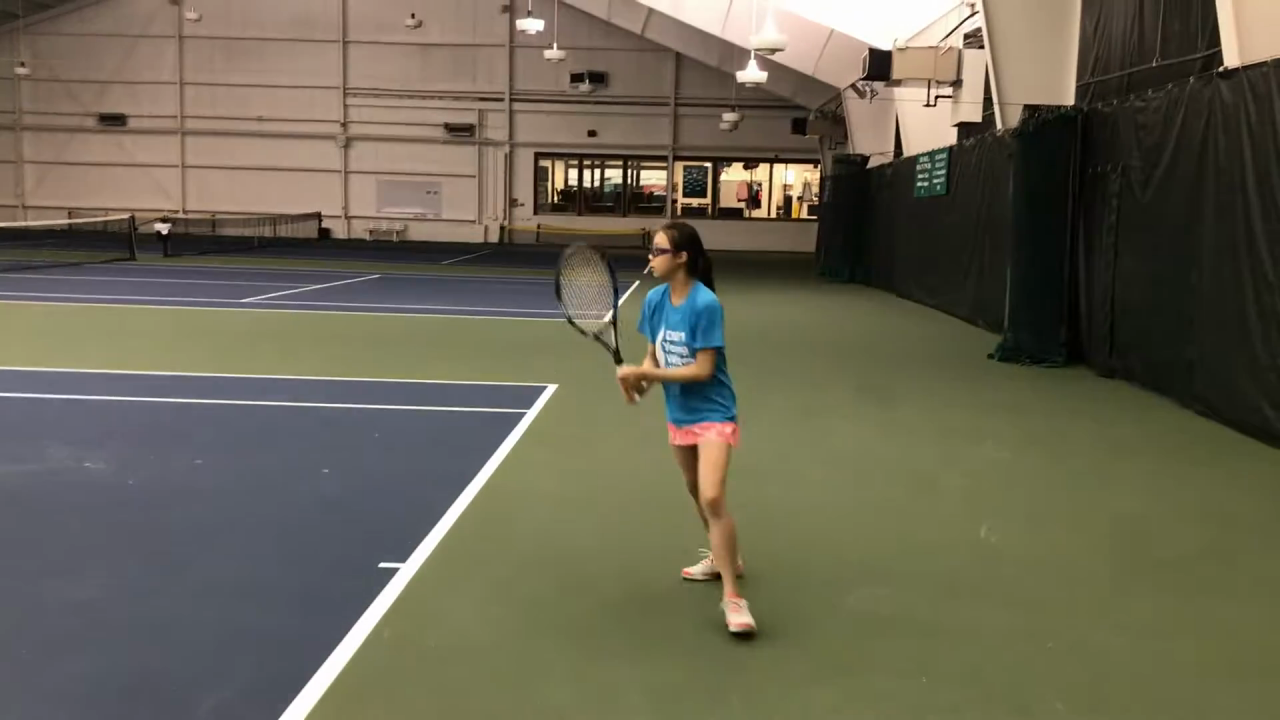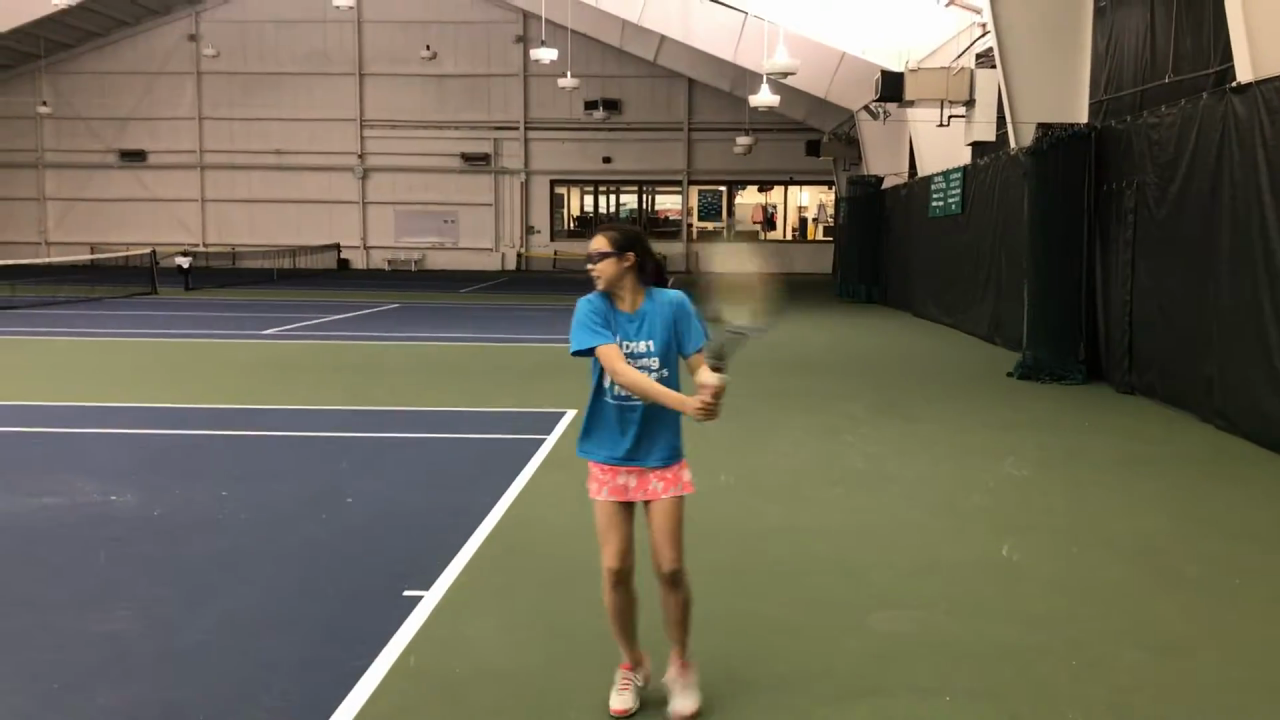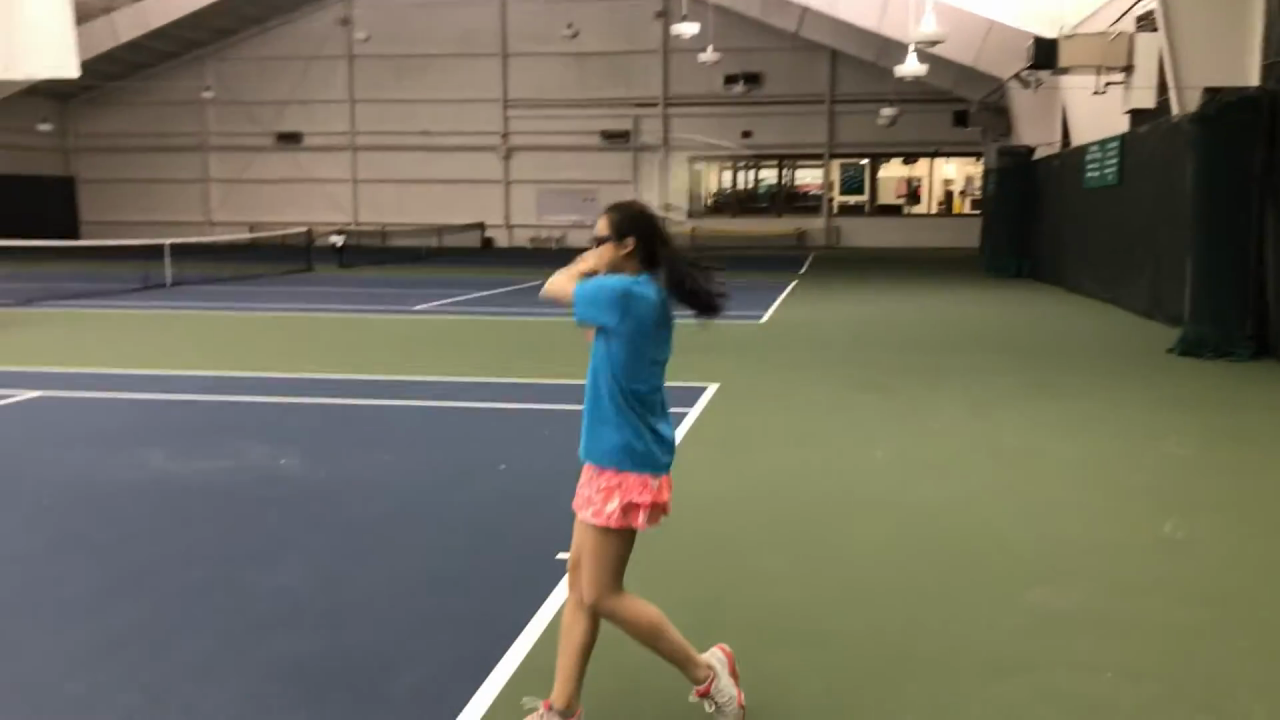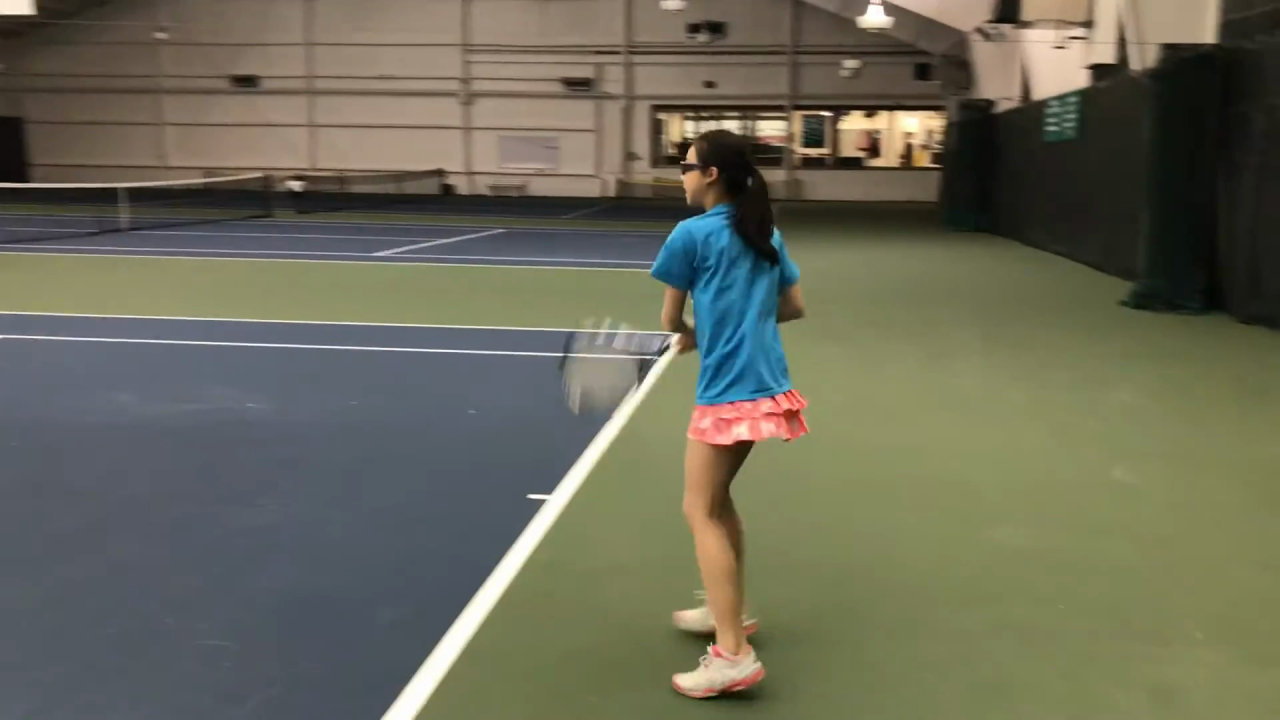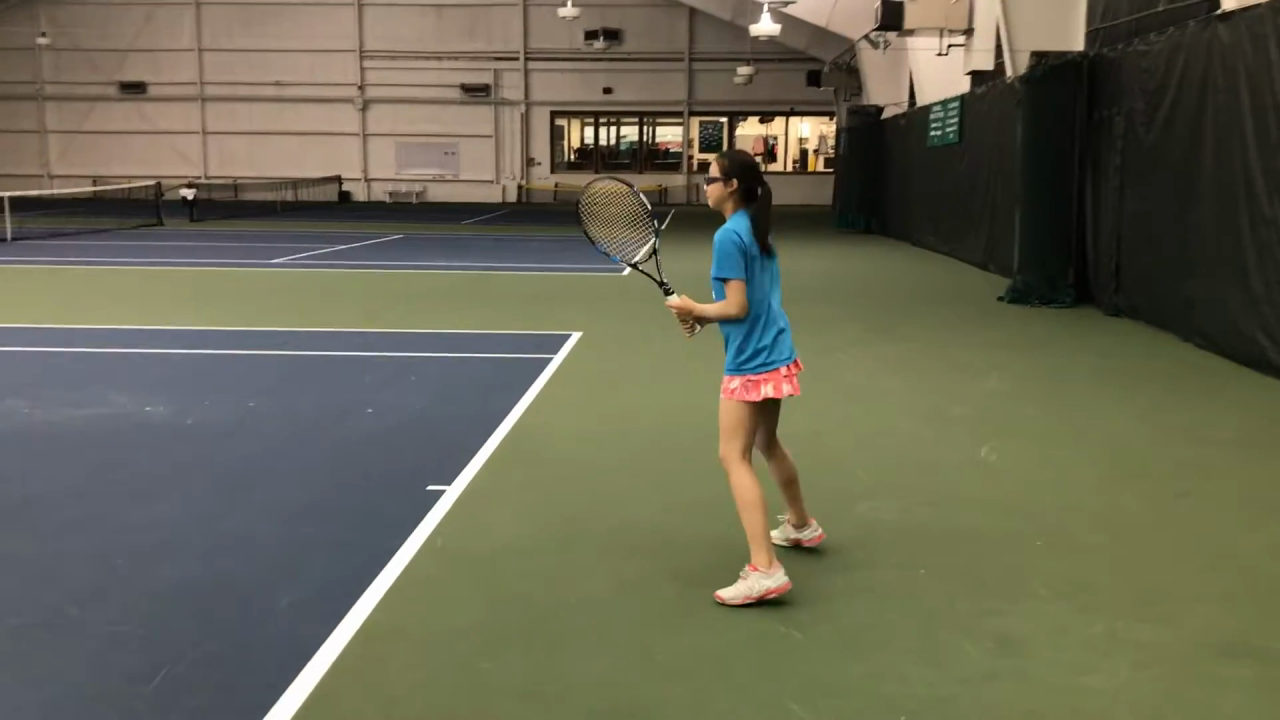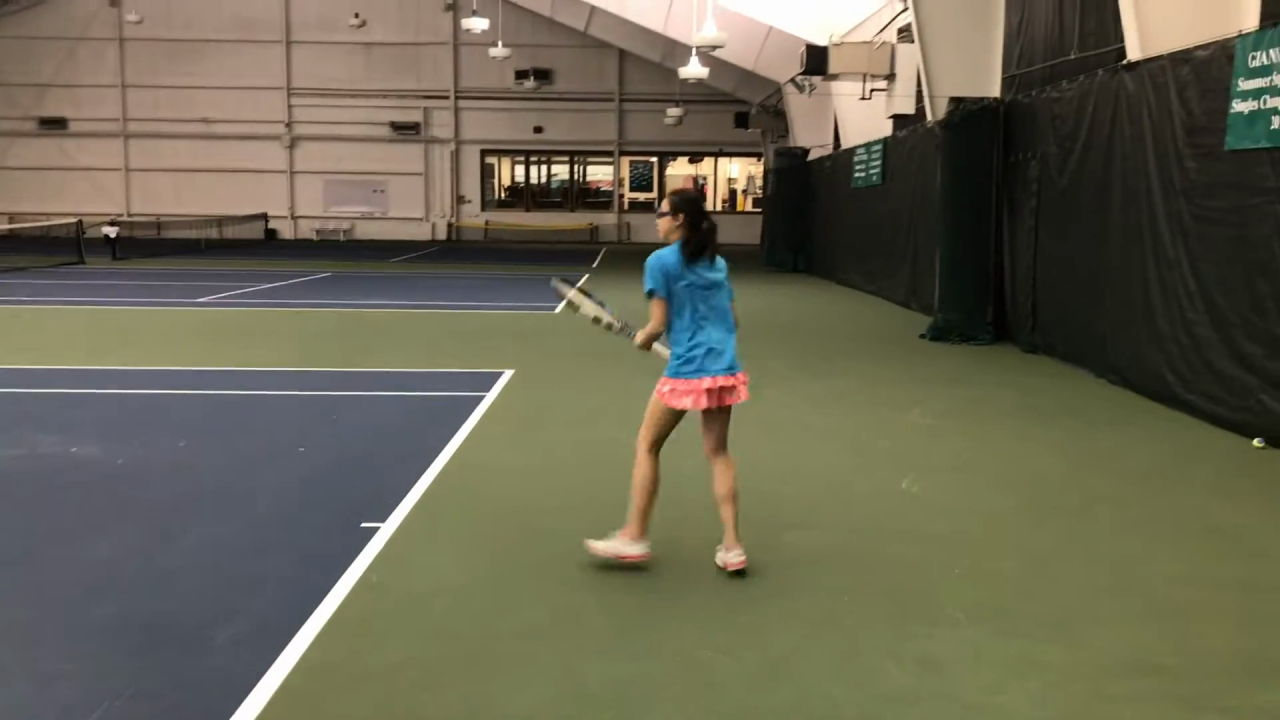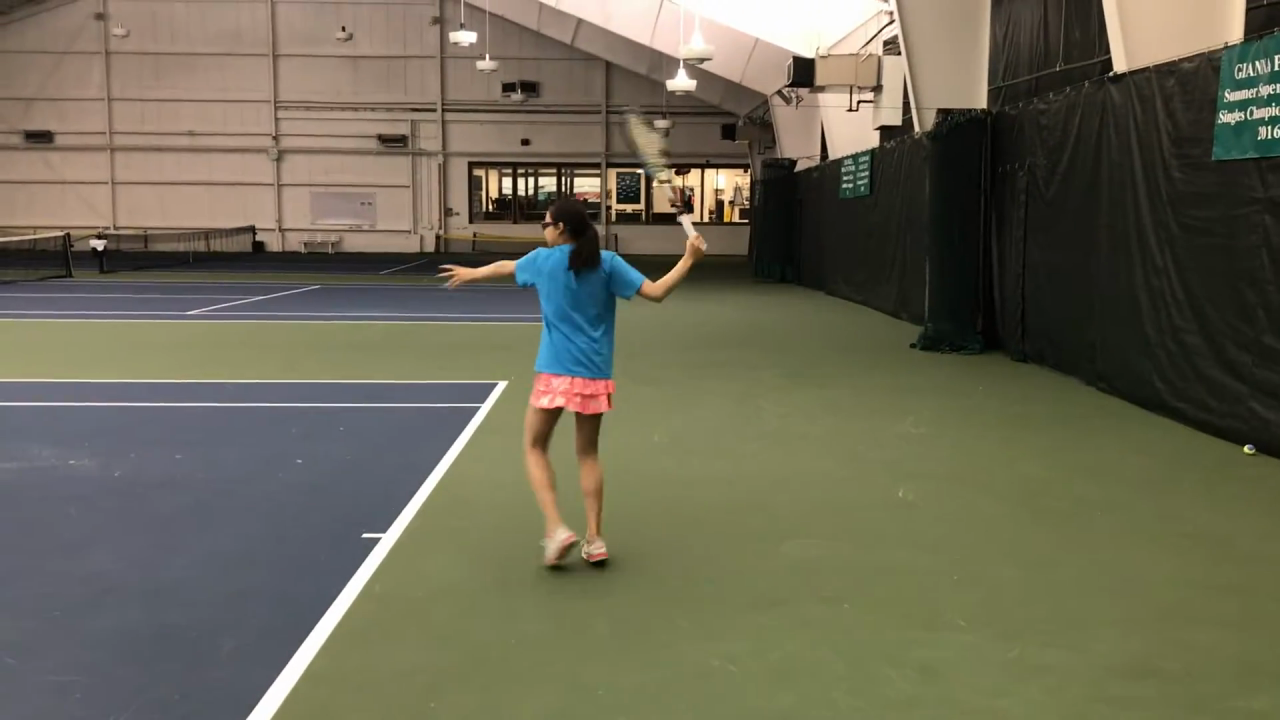
dt=0.7s
person 1, frame 1
left shoulder: (705, 304)
right shoulder: (654, 300)
left elbow: (703, 370)
right elbow: (654, 356)
left wrist: (647, 375)
right wrist: (637, 376)
left hip: (713, 413)
right hip: (679, 414)
left knee: (712, 498)
right knee: (697, 492)
left ankle: (733, 598)
right ankle: (725, 558)
person 1, frame 2
left shoulder: (673, 304)
right shoulder: (591, 309)
left elbow: (699, 368)
right elbow: (617, 368)
left wrist: (710, 385)
right wrist: (679, 402)
left hip: (661, 457)
right hip: (608, 456)
left knee: (669, 567)
right knee: (616, 569)
left ankle: (681, 668)
right ankle: (632, 666)
person 1, frame 3
left shoulder: (622, 293)
right shoulder: (650, 297)
left elbow: (556, 287)
right elbow: (599, 332)
left wrist: (590, 261)
left hip: (625, 465)
right hip: (612, 459)
left knee: (602, 598)
right knee: (580, 584)
left ankle: (706, 672)
person 1, frame 4
left shoulder: (690, 234)
right shoulder: (765, 235)
left elbow: (670, 319)
right elbow: (792, 307)
left wrist: (691, 335)
left hip: (726, 393)
right hip: (766, 387)
left knee: (701, 512)
right knee: (714, 499)
left ankle: (733, 655)
right ankle: (727, 609)
person 1, frame 5
left shoulder: (729, 236)
right shoulder: (757, 229)
left elbow: (736, 308)
left wrist: (692, 309)
right wrist: (702, 312)
left hip: (750, 363)
right hip: (774, 354)
left knee: (733, 457)
right knee: (765, 441)
left ankle: (763, 571)
right ankle: (802, 524)
person 1, frame 6
left shoulder: (660, 261)
right shoulder: (717, 262)
left elbow: (658, 324)
right elbow: (732, 319)
left wrist: (642, 339)
left hip: (687, 372)
right hip: (726, 370)
left knee: (646, 446)
right knee: (718, 452)
left ankle: (633, 539)
right ankle: (731, 546)
person 1, frame 7
left shoulder: (541, 259)
right shoulder: (607, 262)
left elbow: (504, 268)
right elbow: (656, 293)
left wrist: (470, 273)
right wrist: (689, 259)
left hip: (555, 372)
right hip: (596, 374)
left knee: (534, 449)
right knee: (587, 454)
left ankle: (557, 528)
right ankle: (595, 541)
